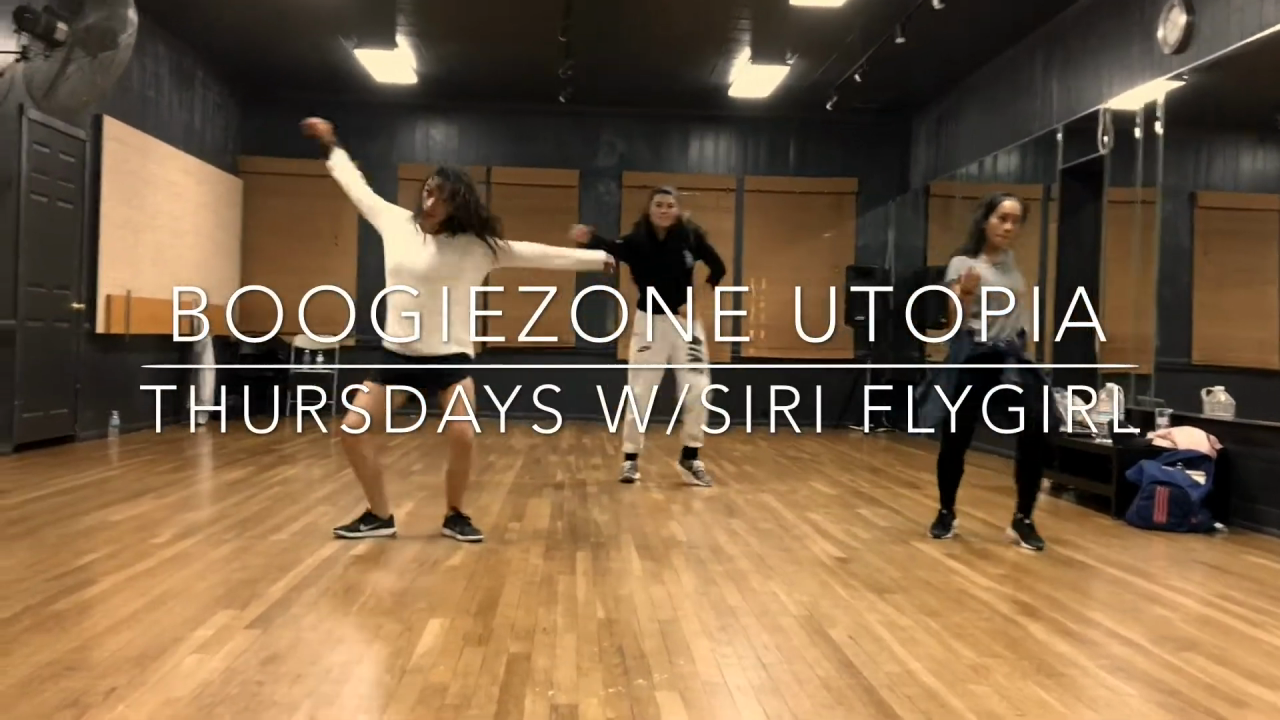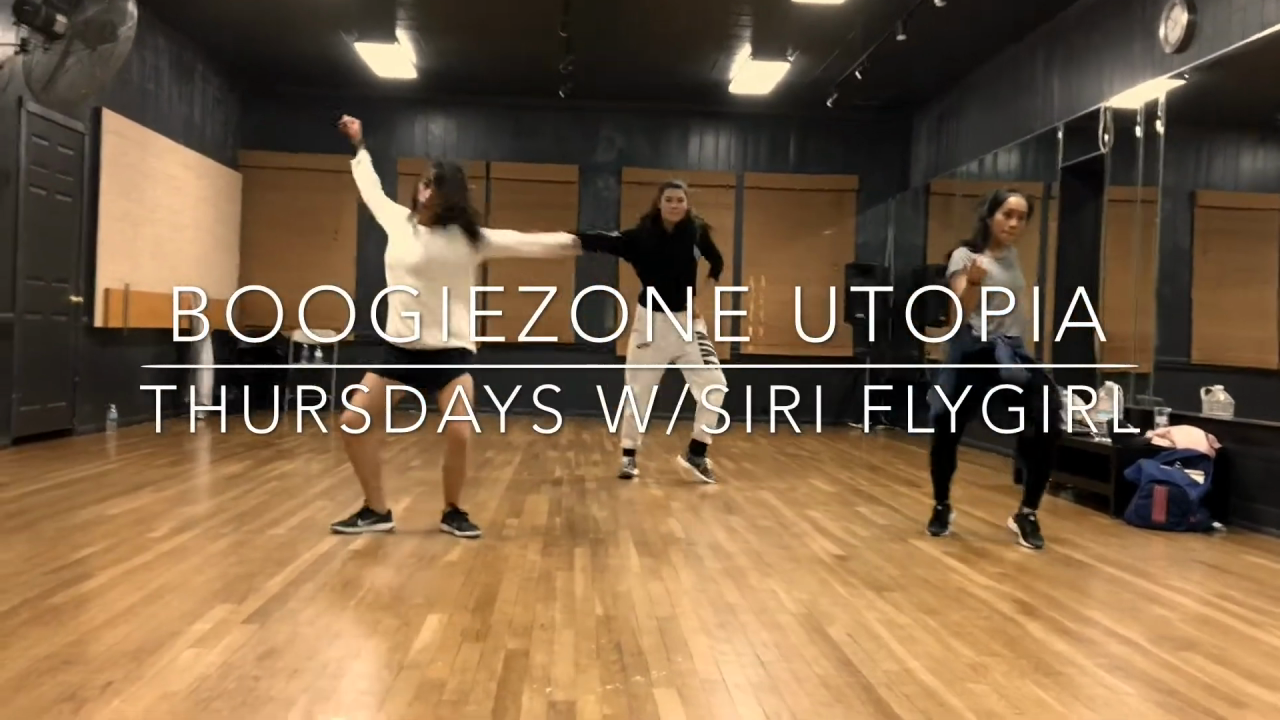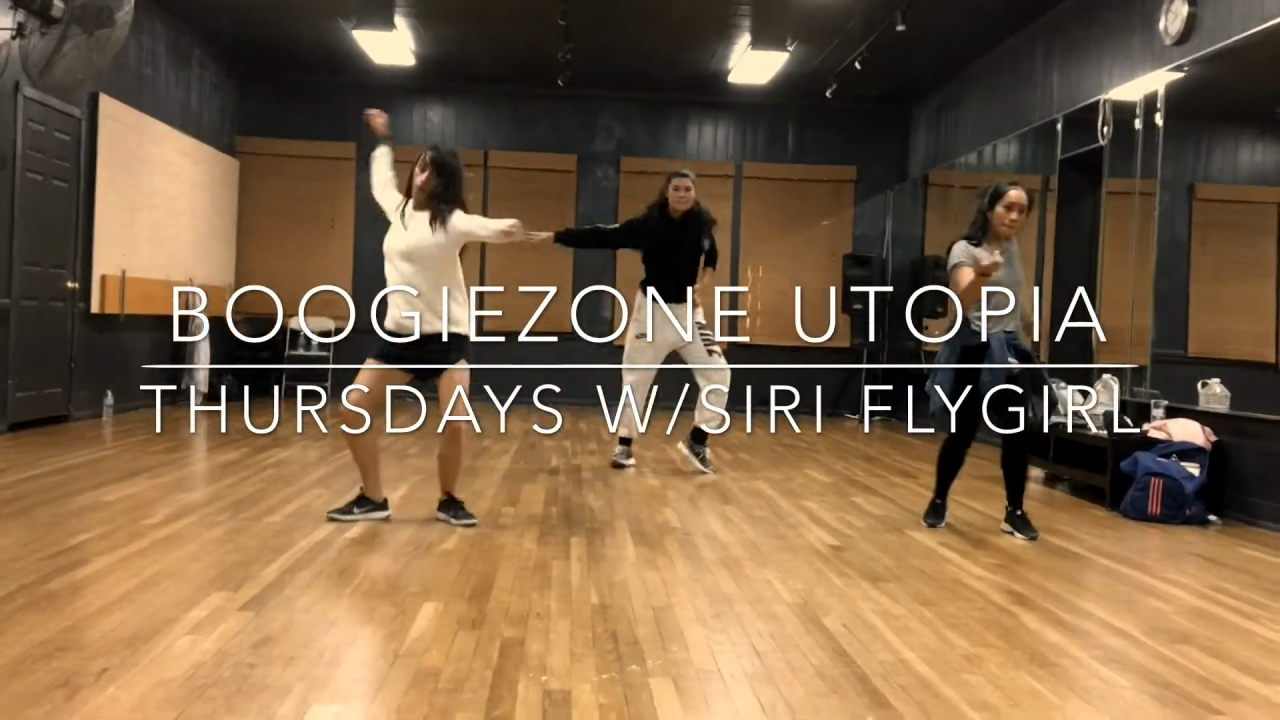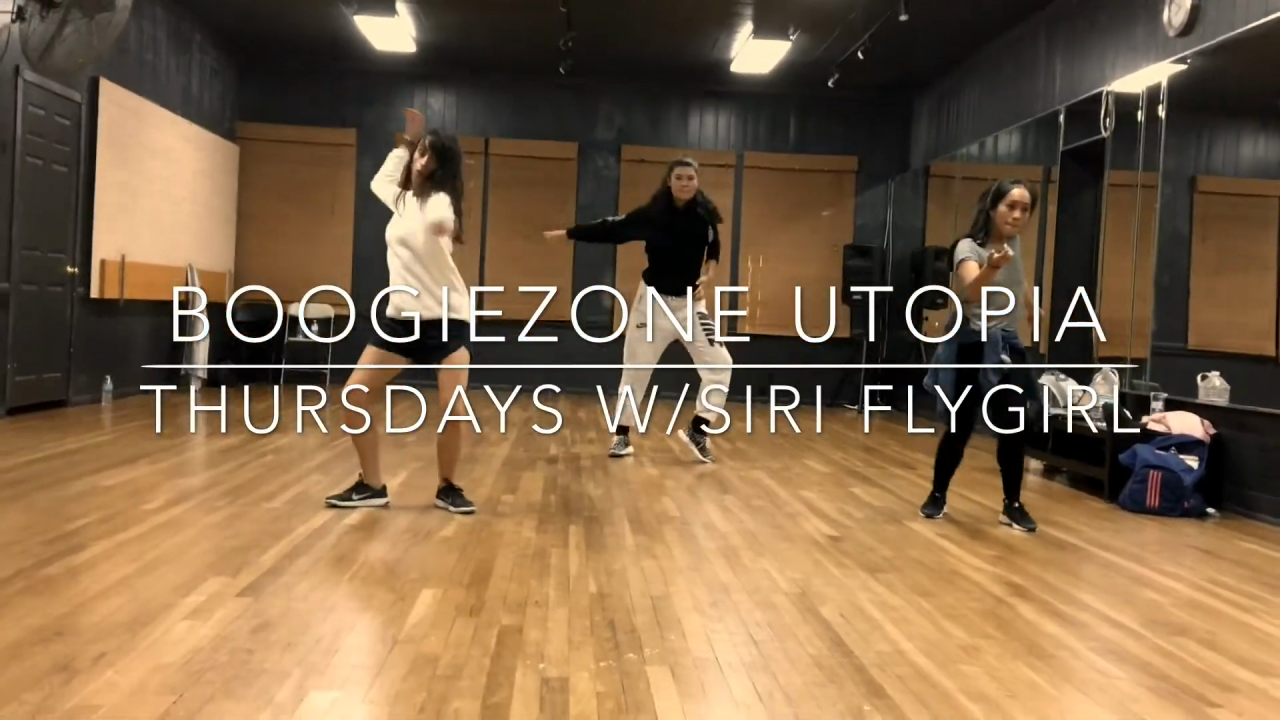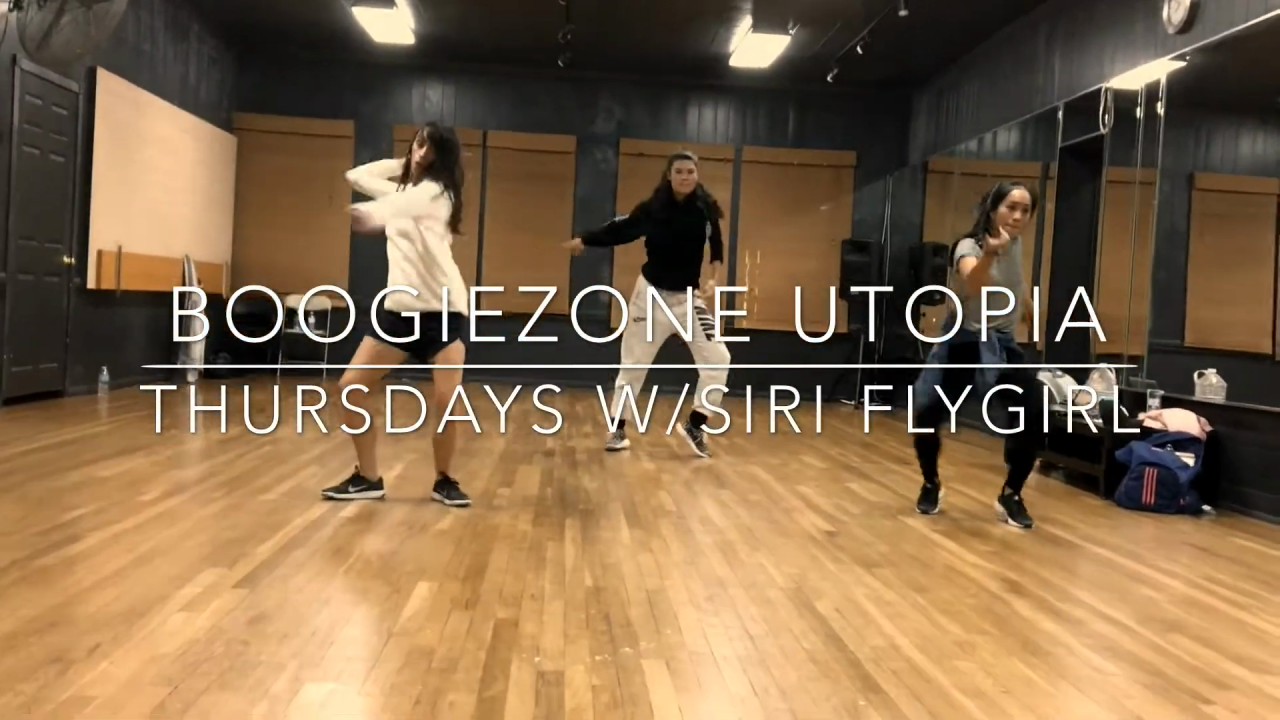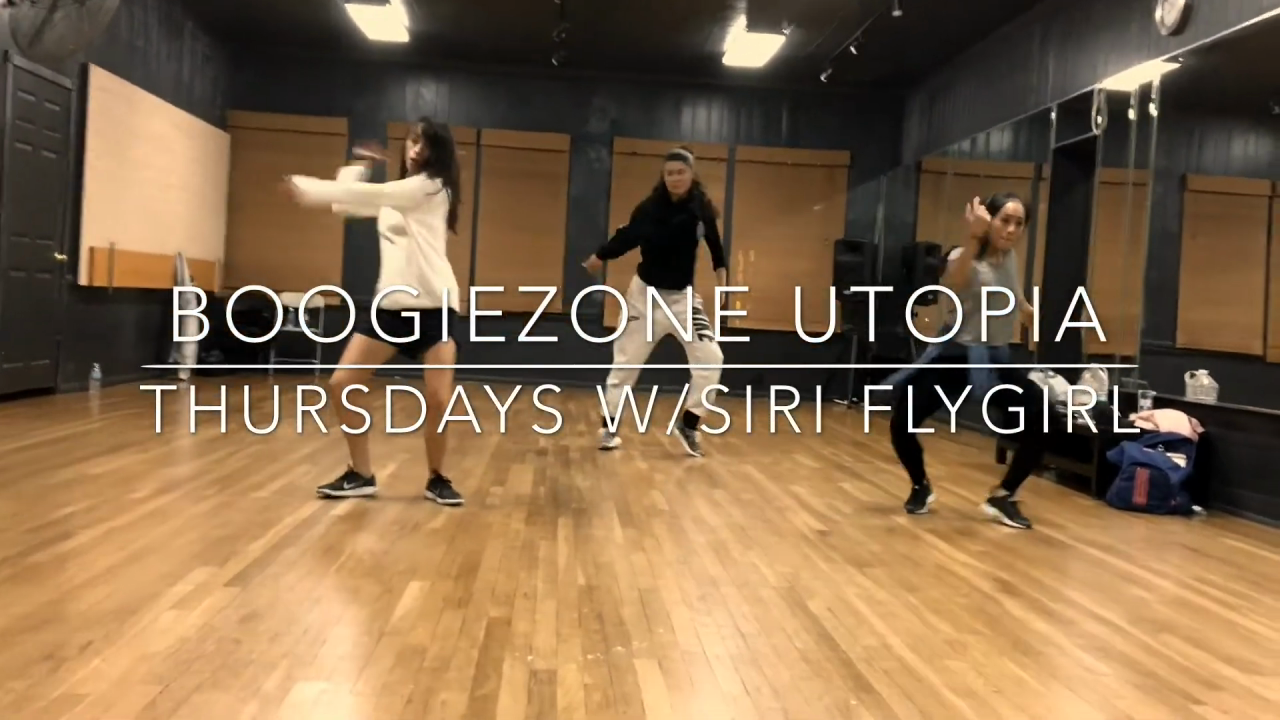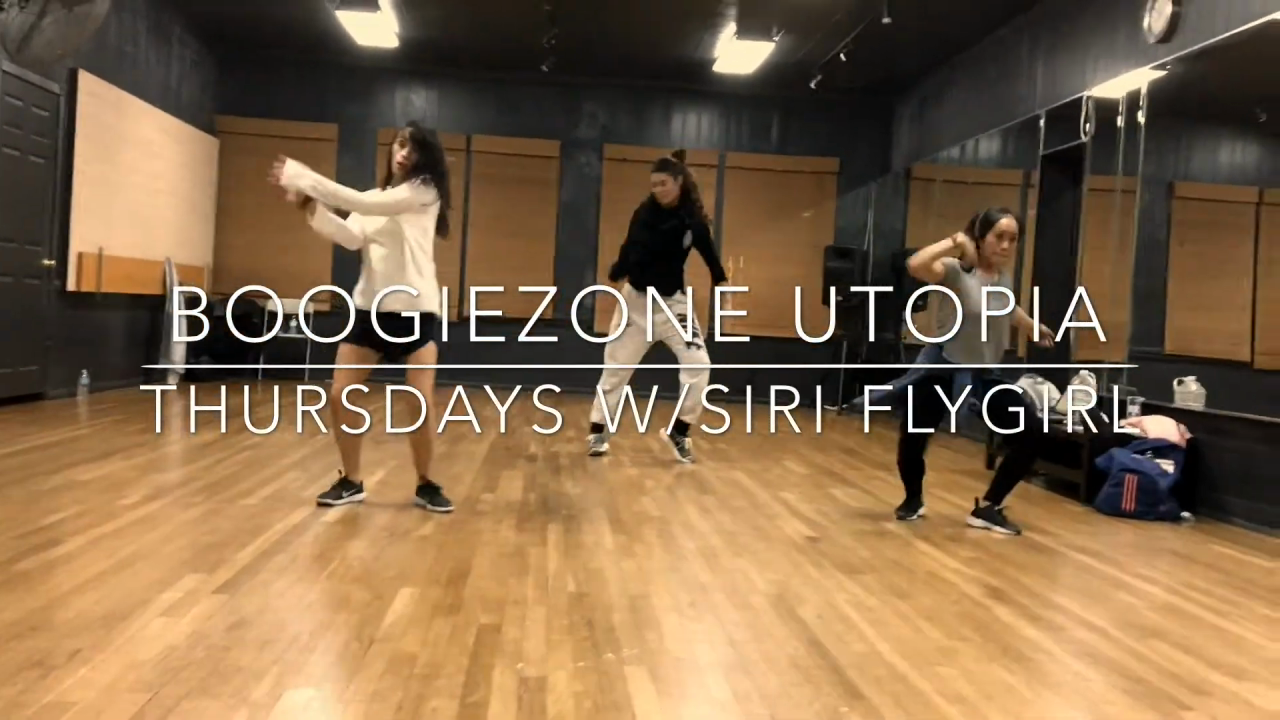
dt=0.1s
person 1, frame 1
left shoulder: (474, 246)
right shoulder: (397, 223)
left elbow: (535, 253)
right elbow: (359, 189)
left wrist: (595, 258)
right wrist: (333, 146)
left hip: (448, 356)
right hip: (397, 354)
left knee: (462, 439)
right knee: (353, 428)
left ankle: (454, 515)
right ankle: (379, 515)
person 1, frame 2
left shoulder: (463, 236)
right shoulder: (399, 221)
left elbow: (515, 241)
right elbow: (371, 190)
left wrist: (564, 241)
right wrist: (359, 147)
left hip: (448, 348)
right hip: (398, 347)
left knee: (458, 433)
right knee: (353, 422)
left ankle: (452, 513)
right ankle: (374, 510)
person 1, frame 3
left shoulder: (449, 219)
right shoulder: (398, 207)
left elbow: (481, 226)
right elbow: (382, 182)
left wrist: (505, 228)
right wrist: (383, 141)
left hip: (446, 334)
right hip: (398, 333)
left knee: (454, 424)
right knee: (352, 409)
left ankle: (448, 500)
right ankle: (373, 498)
person 1, frame 4
left shoulder: (440, 200)
right shoulder: (404, 197)
left elbow: (441, 218)
right elbow: (381, 181)
left wrist: (442, 226)
right wrist: (406, 143)
left hip: (446, 319)
right hip: (400, 317)
right knee: (355, 395)
left ankle: (448, 487)
right ankle: (372, 485)
person 1, frame 5
left shoulder: (434, 189)
right shoulder: (401, 190)
left elbow: (402, 208)
right elbow: (358, 177)
left wrist: (373, 212)
right wrist: (400, 163)
left hip: (442, 310)
right hip: (397, 310)
left knee: (447, 403)
right knee: (350, 387)
left ankle: (443, 480)
right ankle: (368, 477)
person 1, frame 6
left shoulder: (432, 186)
right shoulder: (390, 193)
left elbow: (368, 198)
right elbow: (350, 203)
left wrist: (307, 186)
right wrist: (362, 164)
left hip: (432, 305)
right hip: (388, 304)
left knee: (437, 400)
right knee: (342, 384)
left ankle: (437, 478)
right ankle: (360, 473)
person 1, frame 7
left shoulder: (424, 191)
right shoulder: (374, 199)
left elbow: (364, 203)
right elbow: (351, 235)
left wrist: (305, 177)
right wrist: (310, 204)
left hip: (415, 309)
right hip: (368, 308)
left knee: (422, 404)
right knee: (340, 395)
left ankle: (426, 484)
right ankle: (351, 481)
person 2, frame 1
left shoulder: (1009, 259)
right shoulder: (962, 263)
right elbow: (958, 315)
right wrist: (966, 292)
left hip: (1012, 360)
right hip: (974, 359)
left knee: (1036, 437)
right knee: (954, 441)
left ankle: (1023, 519)
right ankle: (946, 512)
person 2, frame 2
left shoulder: (1010, 254)
right shoulder: (964, 256)
right elbow: (963, 306)
left wrist: (1023, 325)
right wrist: (973, 280)
left hip: (1013, 356)
right hip: (973, 354)
left knee: (1045, 434)
right knee: (945, 435)
left ankle: (1026, 515)
right ankle: (942, 508)
person 2, frame 3
left shoulder: (1012, 247)
right shoulder: (964, 250)
right elbow: (965, 298)
left wrist: (1025, 313)
right wrist: (981, 275)
left hip: (1009, 349)
right hip: (971, 347)
left knee: (1018, 431)
right knee: (961, 434)
left ankle: (1014, 512)
right ankle: (939, 500)
person 2, frame 4
left shoulder: (1012, 244)
right shoulder: (968, 248)
right elbow: (974, 290)
left wrist: (1027, 304)
right wrist: (993, 266)
left hip: (1006, 345)
right hip: (969, 344)
left knee: (1011, 426)
right knee: (959, 430)
left ankle: (1011, 504)
right ankle: (939, 492)
person 2, frame 5
left shoulder: (1015, 245)
right shoulder: (969, 247)
right elbow: (972, 285)
left wrist: (1025, 305)
right wrist: (990, 254)
left hip: (1002, 346)
right hip: (964, 345)
left knee: (1033, 420)
right knee: (926, 420)
left ankle: (1011, 495)
right ankle: (931, 485)
person 2, frame 6
left shoulder: (1010, 260)
right shoulder: (967, 262)
right elbow: (960, 278)
left wrist: (1026, 311)
right wrist: (975, 231)
left hip: (997, 362)
right hip: (953, 357)
left knee: (1039, 426)
right knee: (901, 426)
left ankle: (1004, 497)
right ankle: (921, 487)
person 2, frame 7
left shoulder: (1003, 279)
right shoulder: (956, 270)
right elbow: (916, 267)
left wrist: (1036, 329)
right wrist: (951, 244)
left hip: (988, 377)
right hip: (945, 372)
left knee: (1031, 438)
right knee: (911, 445)
left ankle: (988, 506)
right ankle: (913, 498)
person 3, frame 1
left shoulder: (689, 237)
right shoulder: (637, 242)
left elbow: (718, 269)
right elbow: (609, 248)
right wrist: (588, 240)
left hip: (684, 323)
right hip: (648, 322)
left knee: (697, 392)
right knee: (640, 394)
left ankle: (691, 457)
right ankle: (631, 460)
person 3, frame 2
left shoulder: (697, 233)
right shoulder: (643, 235)
left elbow: (717, 266)
right elbow: (609, 243)
right wrist: (575, 238)
left hip: (688, 321)
right hip: (651, 319)
left knee: (713, 386)
right knee: (638, 390)
left ankle: (696, 452)
right ankle: (629, 456)
person 3, frame 3
left shoulder: (699, 224)
right shoulder: (647, 225)
left elbow: (711, 257)
right elbow: (603, 236)
left wrist: (705, 282)
right wrist: (557, 236)
left hip: (687, 311)
right hip: (651, 310)
left knee: (718, 375)
right knee: (635, 380)
left ankle: (697, 441)
right ankle: (624, 445)
person 3, frame 4
left shoulder: (704, 214)
right shoulder: (650, 214)
left elbow: (713, 249)
right elbow: (611, 229)
left wrist: (709, 273)
right wrist: (569, 233)
left hip: (689, 301)
right hip: (652, 300)
left knee: (719, 364)
right knee: (635, 371)
left ankle: (698, 430)
right ankle: (623, 434)
person 3, frame 5
left shoulder: (705, 209)
right shoulder: (653, 208)
left elbow: (716, 244)
right elbow: (619, 230)
left wrist: (714, 274)
right wrist: (584, 240)
left hip: (690, 296)
right hip: (652, 294)
left knee: (718, 359)
right knee: (633, 364)
left ankle: (695, 424)
right ankle: (619, 428)
person 3, frame 6
left shoulder: (701, 211)
right shoulder: (649, 207)
left elbow: (715, 246)
right elbow: (626, 237)
left wrist: (720, 278)
right wrist: (599, 257)
left hip: (682, 296)
right hip: (644, 295)
left knee: (710, 359)
right knee: (625, 363)
left ankle: (689, 425)
right ankle: (609, 427)
person 3, frame 7
left shoulder: (694, 219)
right shoulder: (645, 213)
left elbow: (710, 257)
right wrist: (615, 275)
left hip: (673, 302)
right hip: (636, 299)
left knee: (698, 367)
right knee: (616, 367)
left ankle: (679, 431)
right ankle: (598, 432)
